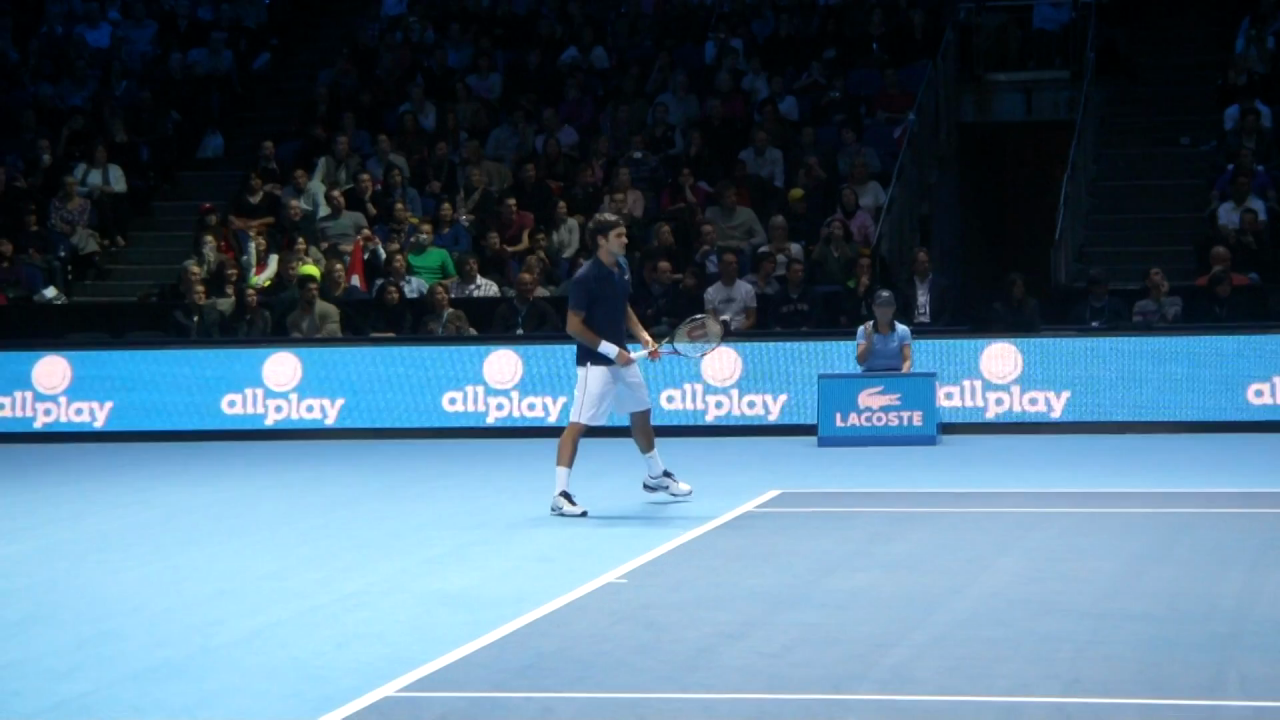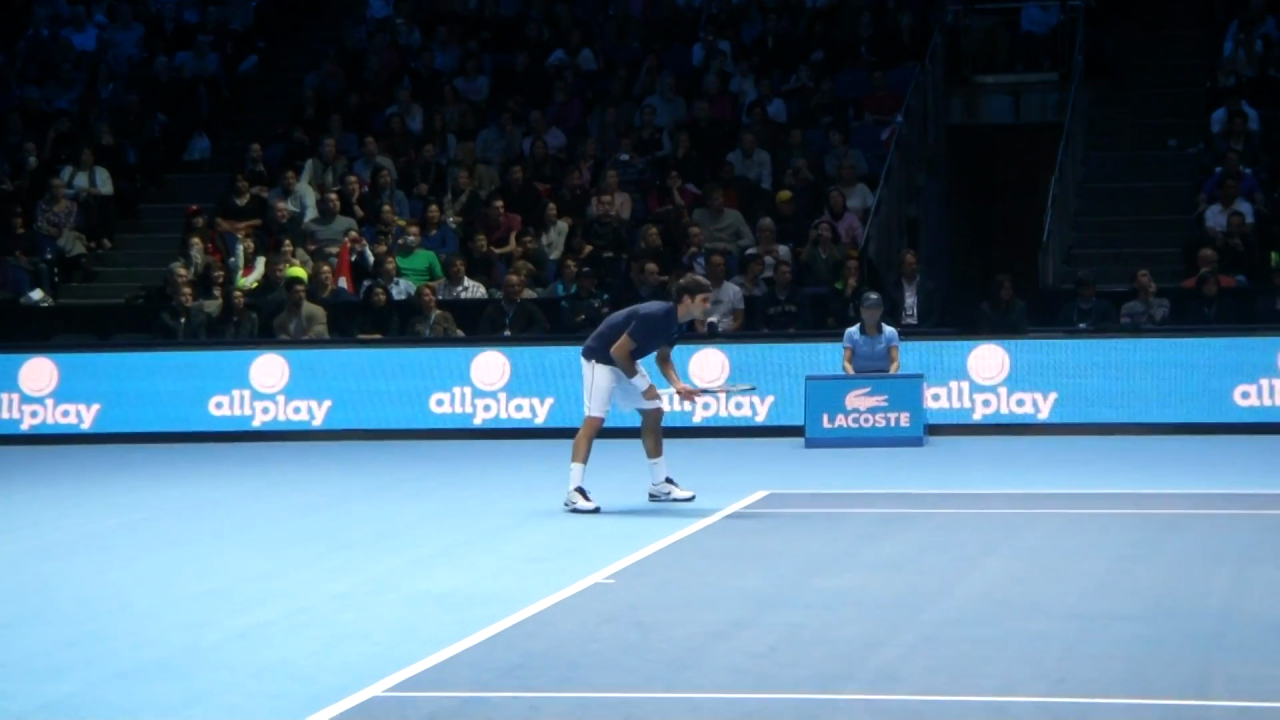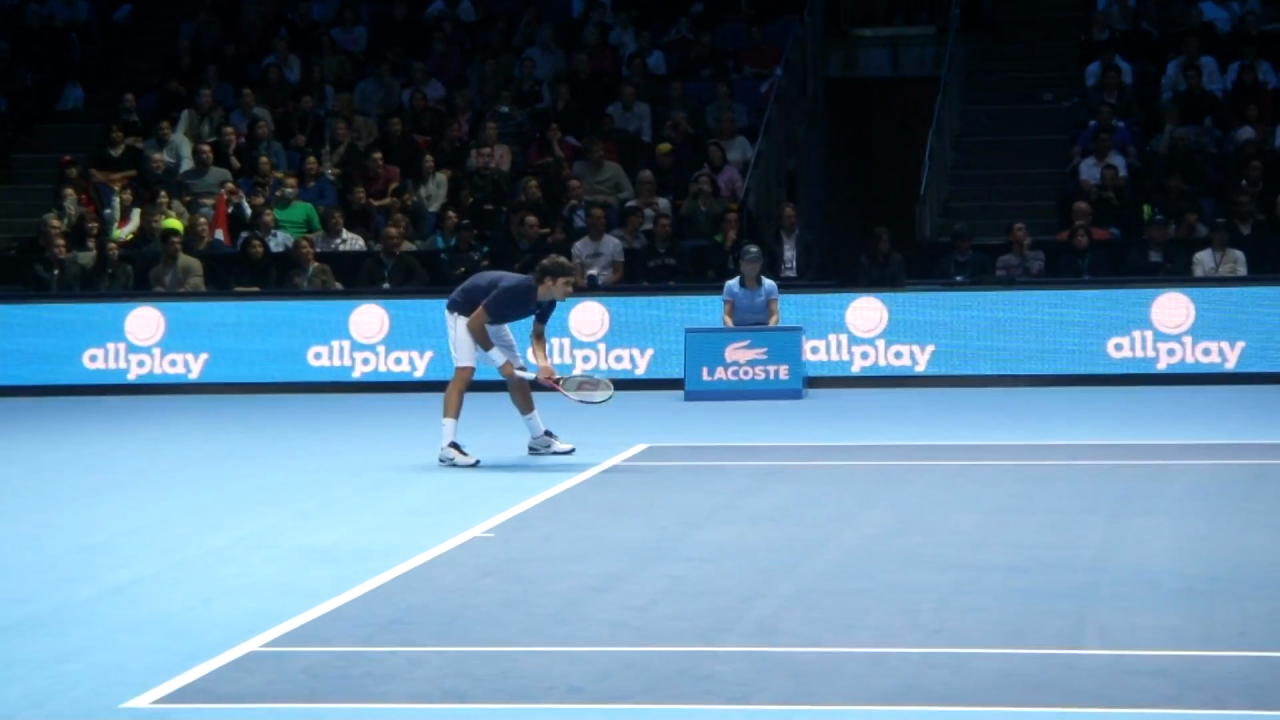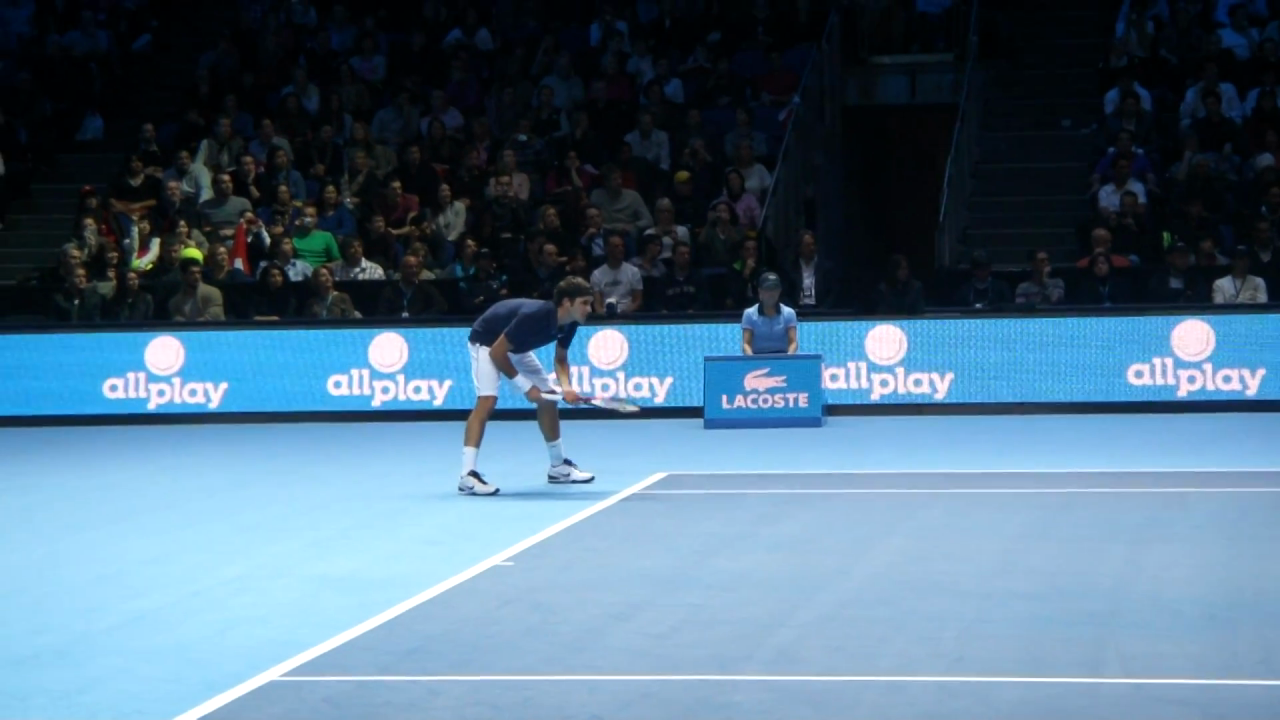
dt=0.5s
person 1, frame 1
left shoulder: (622, 268)
right shoulder: (586, 277)
right elbow: (573, 326)
left wrist: (643, 336)
right wrist: (611, 351)
left hip: (621, 358)
right hip: (596, 361)
left knee: (641, 414)
right knee: (579, 424)
left ankle: (656, 476)
right ankle: (560, 494)
person 1, frame 2
left shoulder: (677, 322)
right shoulder: (654, 315)
left elbow: (663, 357)
right elbow: (617, 351)
left wrist: (677, 384)
right wrist: (642, 385)
left hip: (627, 363)
right hip: (600, 358)
left knee: (653, 414)
right knee: (594, 420)
left ankle: (659, 484)
right ankle: (575, 491)
person 1, frame 3
left shoulder: (547, 302)
right shoulder: (513, 290)
left elbow: (537, 335)
right elbow: (474, 323)
left wrist: (543, 365)
right wrist: (500, 361)
left hip: (492, 317)
right hip: (465, 312)
left knee: (517, 373)
right knee: (465, 372)
left ankle: (539, 437)
right ankle: (448, 447)
person 1, frame 4
left shoulder: (569, 324)
right shoulder: (534, 316)
left elbow: (560, 360)
right elbow: (497, 352)
left wrist: (566, 388)
right wrist: (525, 386)
left hip: (517, 348)
right hip: (487, 343)
left knee: (548, 397)
right knee: (487, 401)
left ankle: (558, 466)
right ankle: (468, 475)
